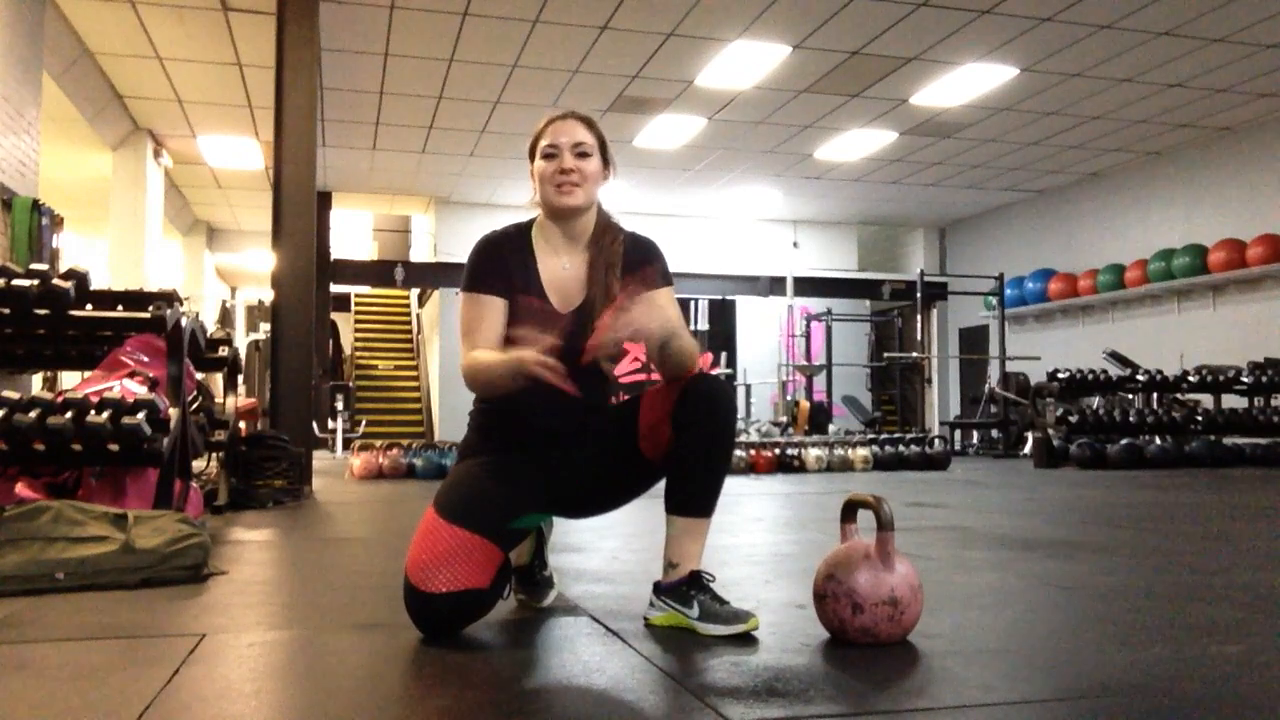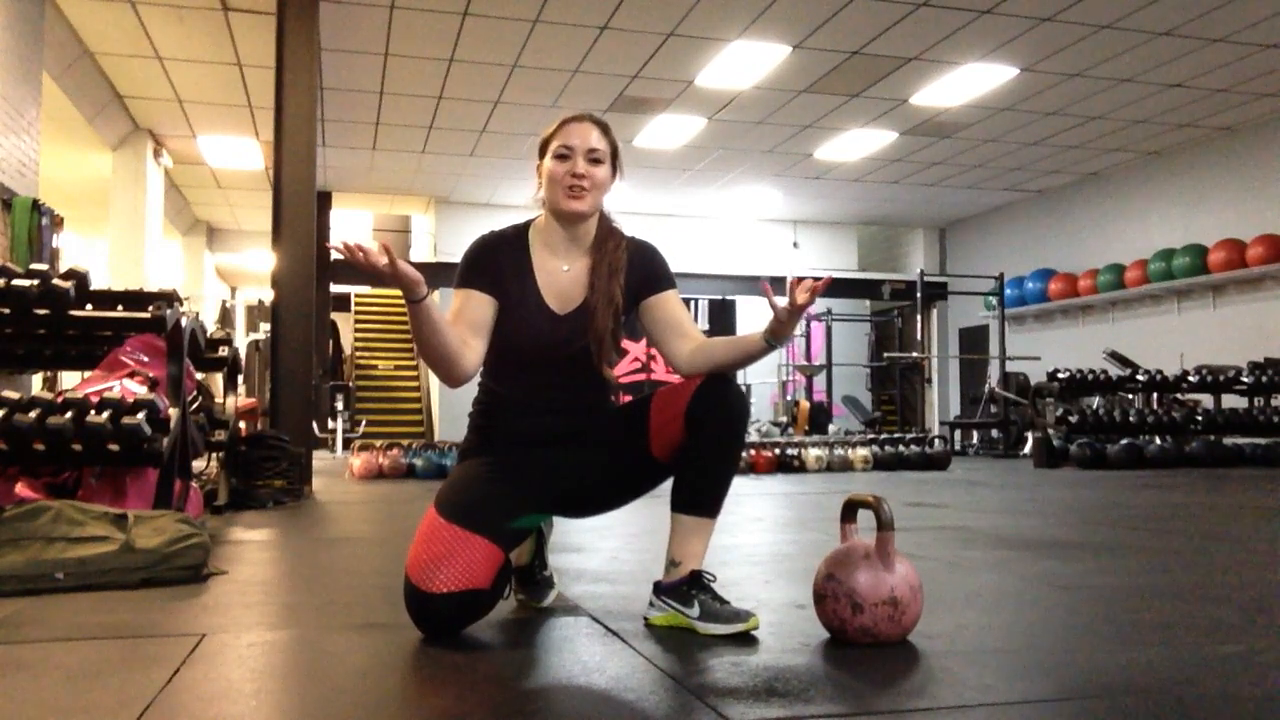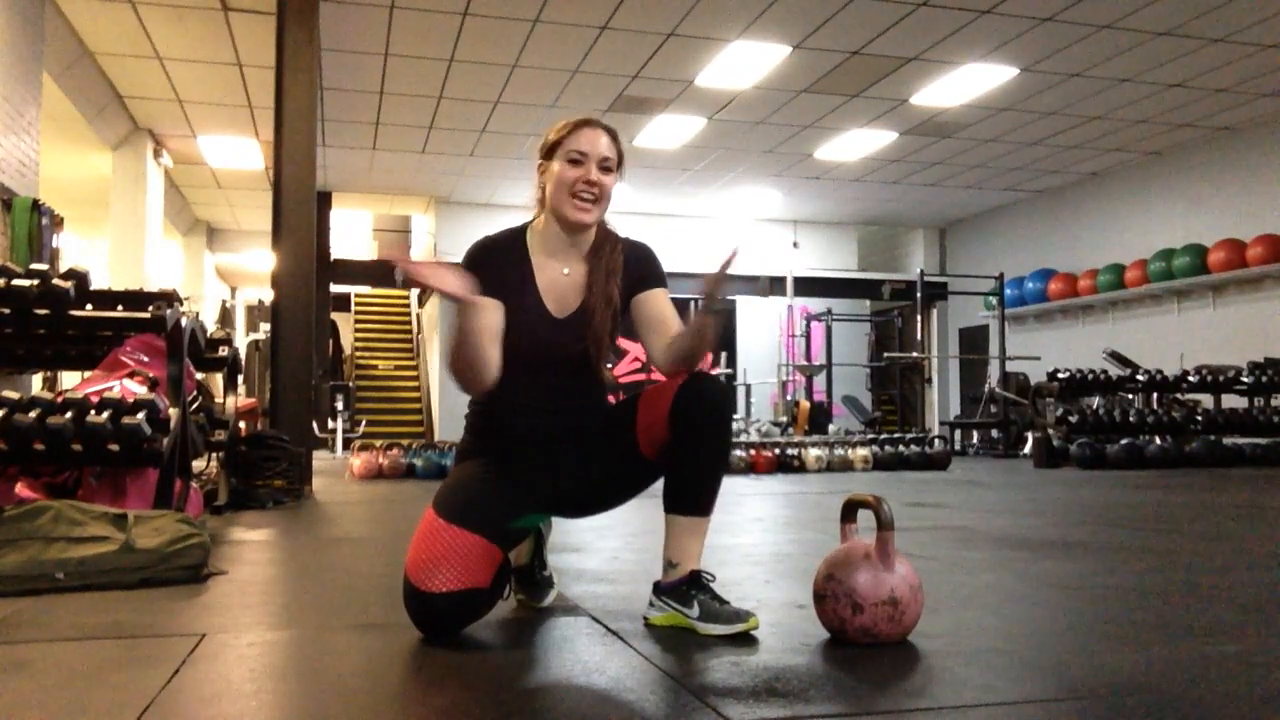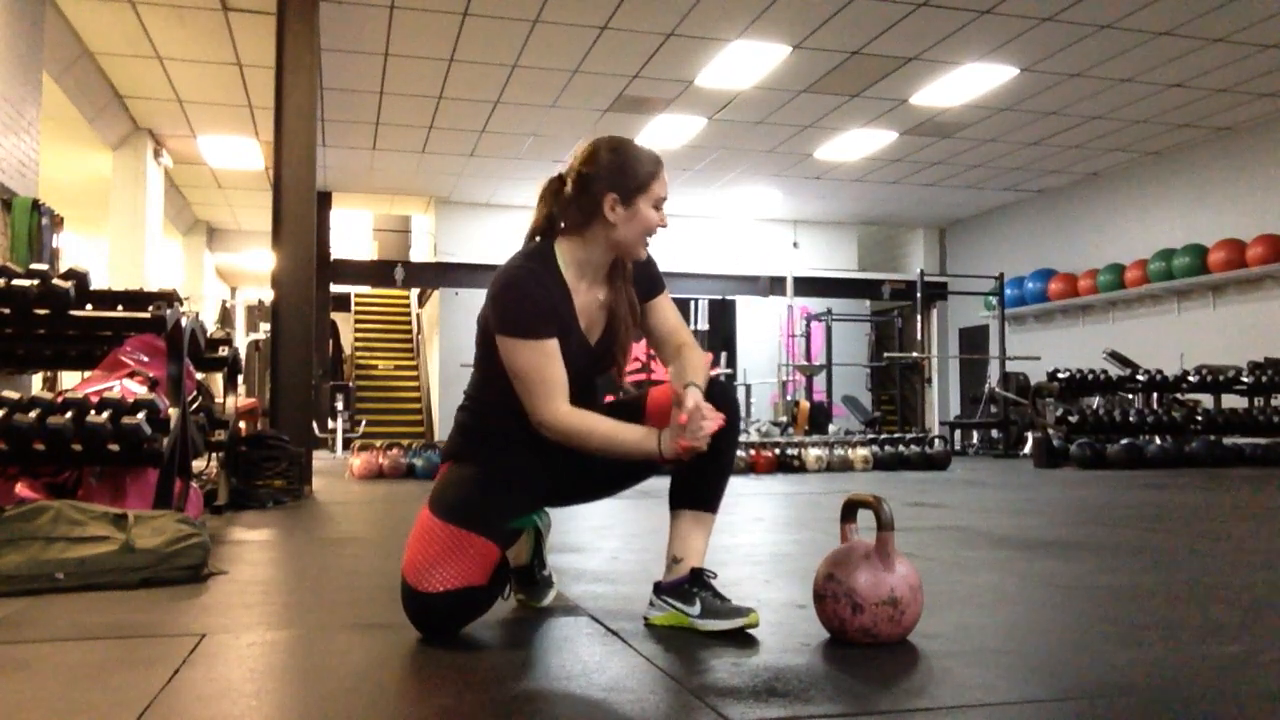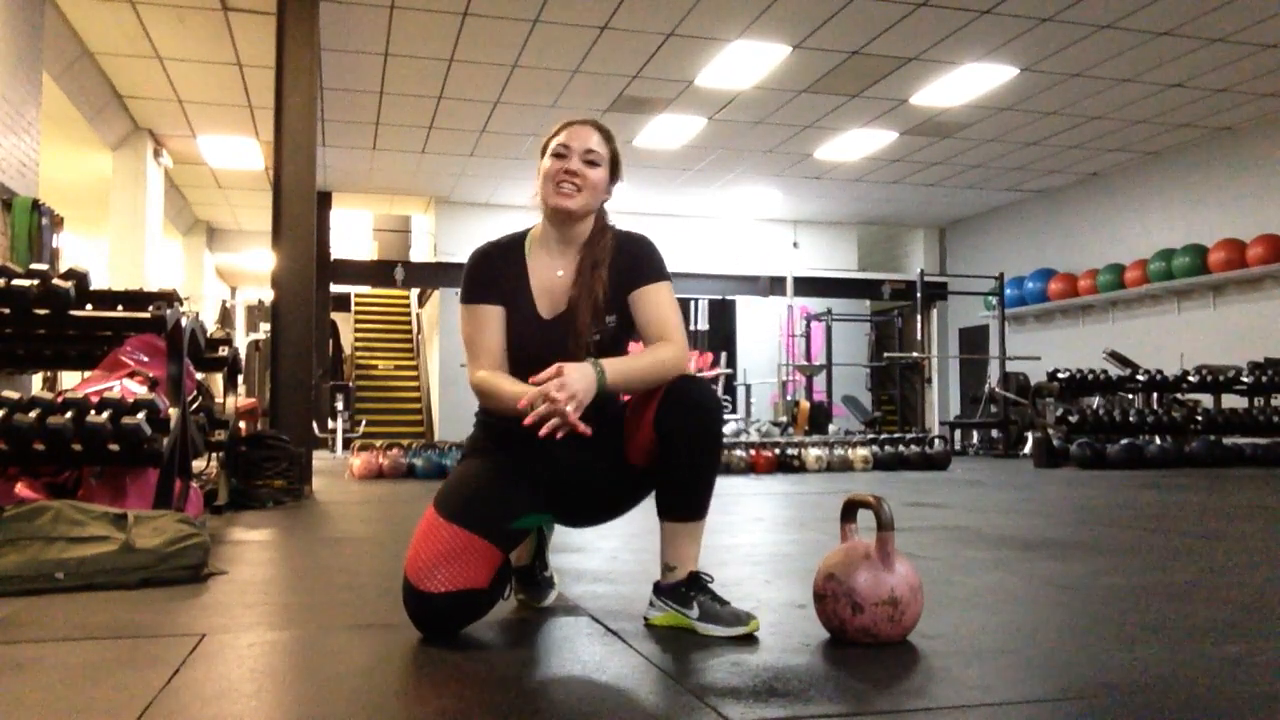
dt=1s
person 1, frame 1
left shoulder: (636, 254)
right shoulder: (497, 253)
left elbow: (681, 361)
right elbow: (478, 369)
left wrist: (659, 330)
right wrist: (523, 360)
left hip: (595, 447)
right hip: (507, 453)
left knee: (708, 397)
right knee: (436, 608)
left ankle: (678, 591)
right ankle: (523, 543)
person 1, frame 2
left shoulder: (637, 260)
right shoulder: (494, 254)
left elbow: (689, 354)
right elbow: (458, 367)
left wrist: (772, 335)
right wrist: (415, 292)
left hip: (594, 450)
right hip: (504, 456)
left knee: (720, 401)
right knee: (437, 607)
left ankle: (679, 589)
right ankle: (523, 544)
person 1, frame 3
left shoulder: (632, 260)
right shoulder: (494, 256)
left elbow: (673, 358)
right elbow: (478, 377)
left wrist: (707, 312)
right wrist: (464, 307)
left hip: (592, 449)
right hip: (505, 456)
left knee: (705, 397)
right knee: (436, 608)
left ankle: (679, 589)
right ankle: (523, 542)
person 1, frame 4
left shoulder: (634, 269)
right shoulder: (524, 284)
left elbow: (683, 349)
right elbow: (551, 415)
left wrist: (691, 394)
right wrist: (664, 443)
left hip: (579, 446)
right hip: (498, 455)
left knee: (715, 401)
right knee: (434, 609)
left ankle: (680, 588)
right ankle: (521, 542)
person 1, frame 5
left shoulder: (632, 255)
right shoulder: (492, 264)
left elbow: (673, 352)
right elbow: (485, 376)
left wrist: (593, 376)
right wrist: (538, 400)
left hip: (600, 451)
right hip: (512, 454)
left knee: (694, 400)
right knee: (434, 606)
left ankle: (678, 591)
right ankle: (525, 542)
